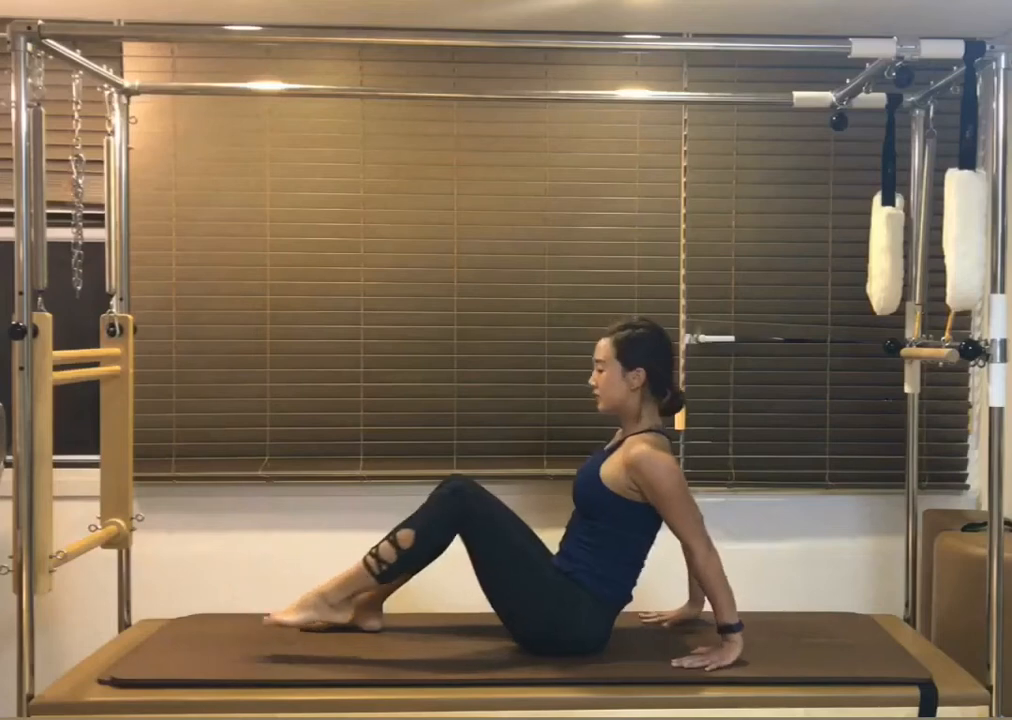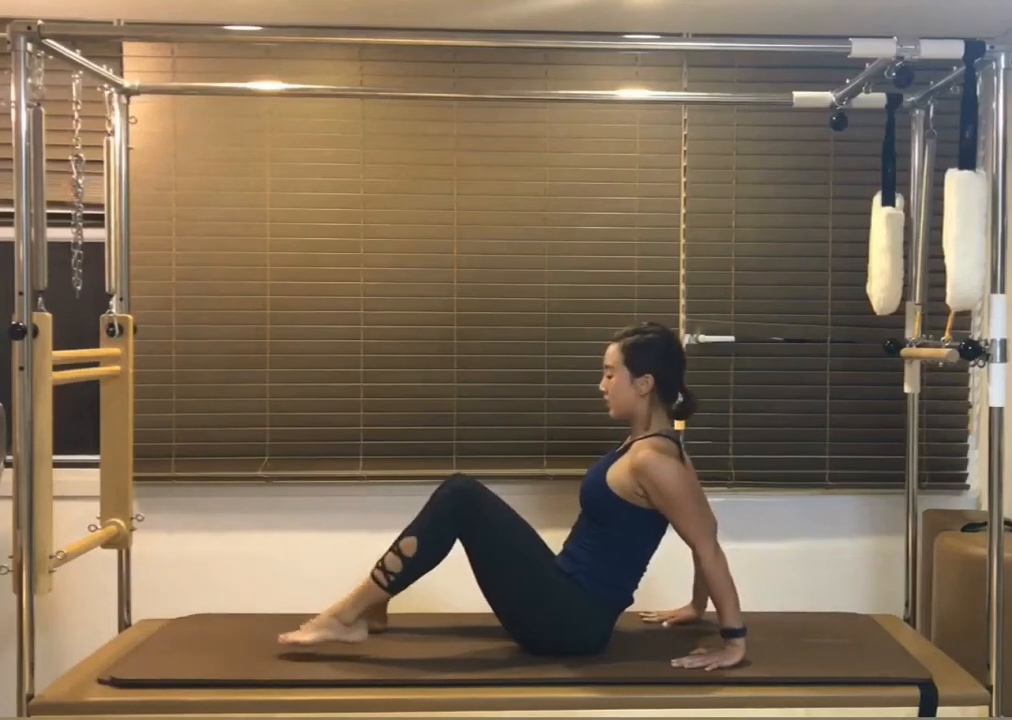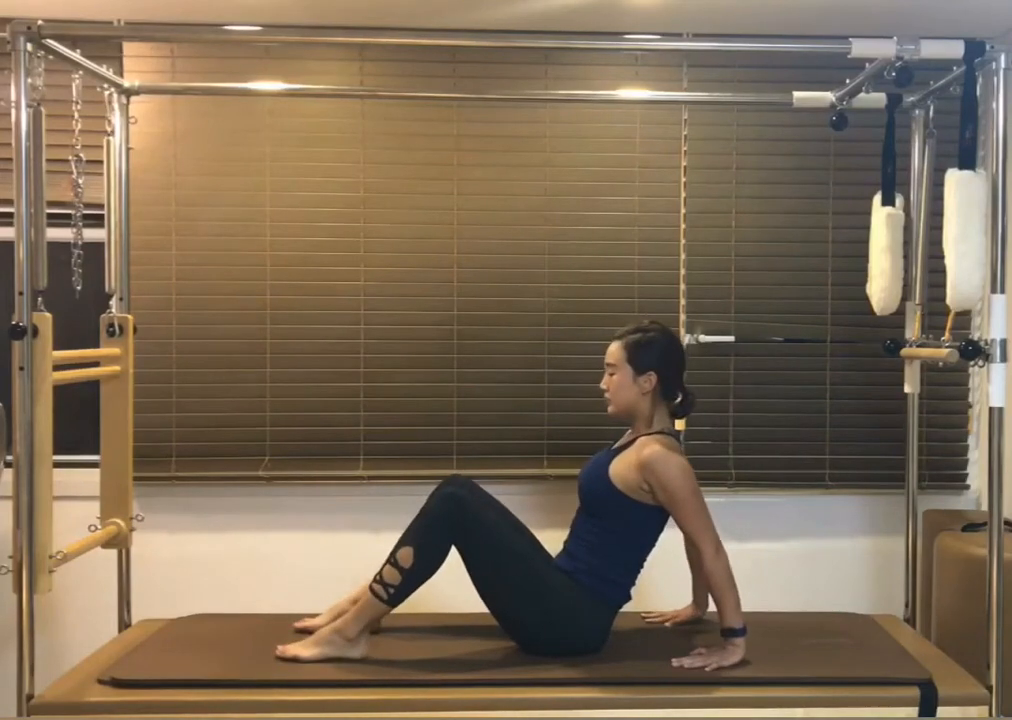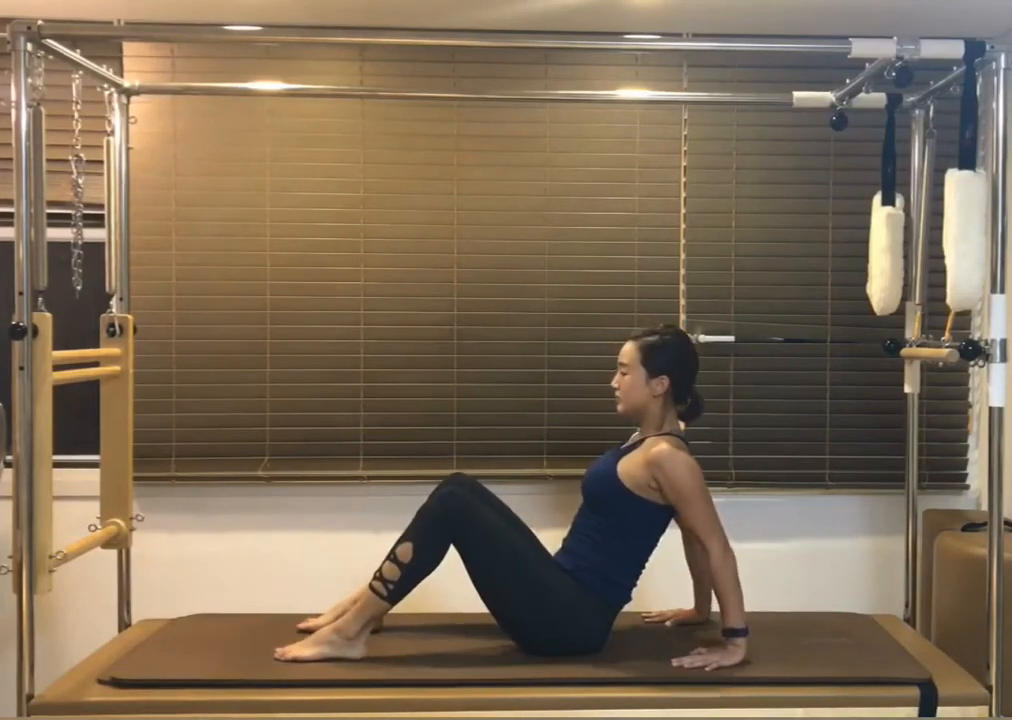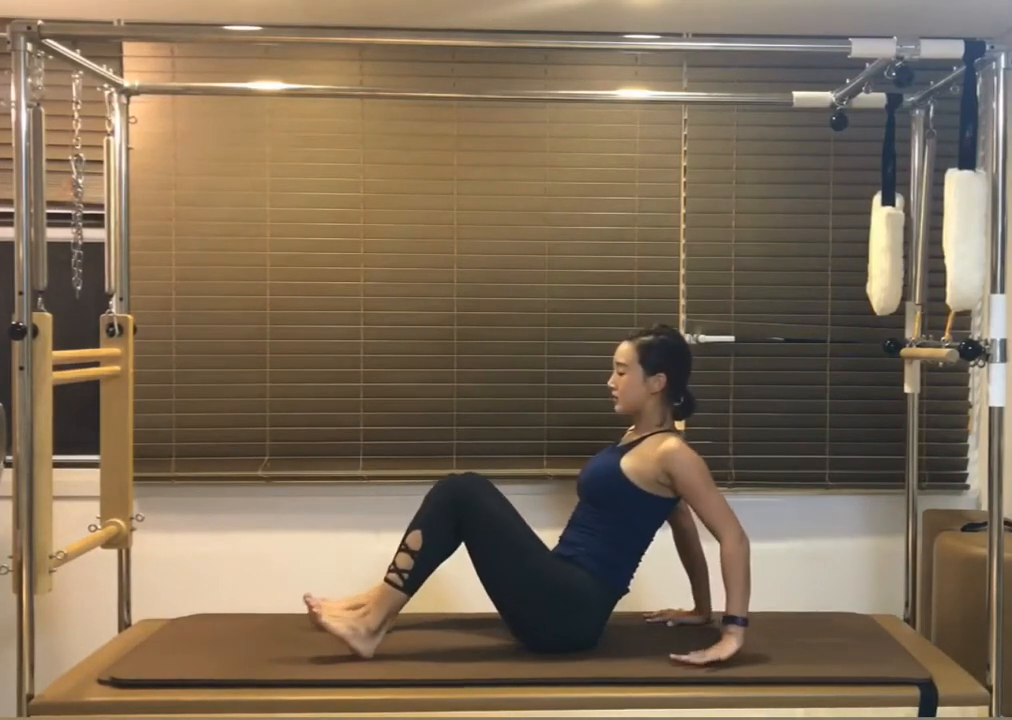
dt=0.7s
person 1, frame 1
left shoulder: (645, 457)
right shoulder: (633, 437)
left elbow: (701, 544)
right elbow: (689, 528)
left wrist: (730, 636)
right wrist: (693, 604)
left hip: (570, 621)
right hip: (561, 598)
left knee: (459, 501)
right knee: (458, 492)
left ankle: (333, 599)
right ankle: (366, 603)
person 1, frame 2
left shoulder: (652, 460)
right shoulder: (652, 443)
left elbow: (708, 547)
right elbow: (708, 522)
left wrist: (734, 641)
right wrist: (696, 606)
left hip: (570, 622)
right hip: (564, 596)
left knee: (459, 502)
right knee: (461, 491)
left ankle: (349, 617)
right ankle: (367, 603)
person 1, frame 3
left shoulder: (657, 458)
right shoulder: (640, 438)
left elbow: (710, 546)
right elbow: (692, 537)
left wrist: (733, 639)
right wrist: (697, 606)
left hip: (569, 620)
right hip: (561, 596)
left knee: (451, 508)
right knee: (457, 492)
left ankle: (347, 634)
right ankle: (366, 603)
person 1, frame 4
left shoulder: (666, 457)
right shoulder: (646, 440)
left elbow: (717, 547)
right elbow: (692, 534)
left wrist: (735, 640)
right wrist: (700, 610)
left hip: (568, 620)
right hip: (561, 592)
left knee: (450, 506)
right knee: (460, 488)
left ankle: (348, 632)
right ankle: (366, 603)
person 1, frame 5
left shoulder: (670, 454)
right shoulder: (637, 438)
left elbow: (733, 536)
right elbow: (685, 530)
left wrist: (734, 630)
right wrist: (700, 609)
left hip: (569, 610)
right hip: (558, 595)
left knee: (456, 494)
right knee: (467, 489)
left ankle: (370, 625)
right ankle: (380, 601)
